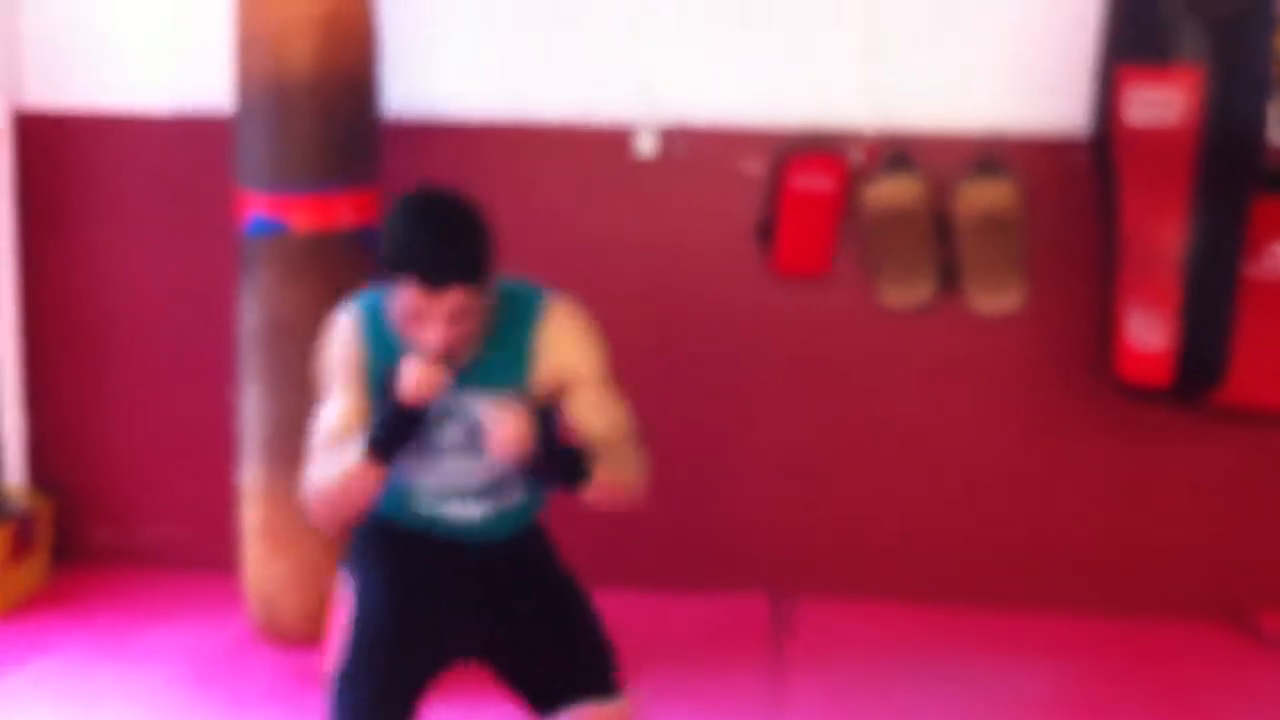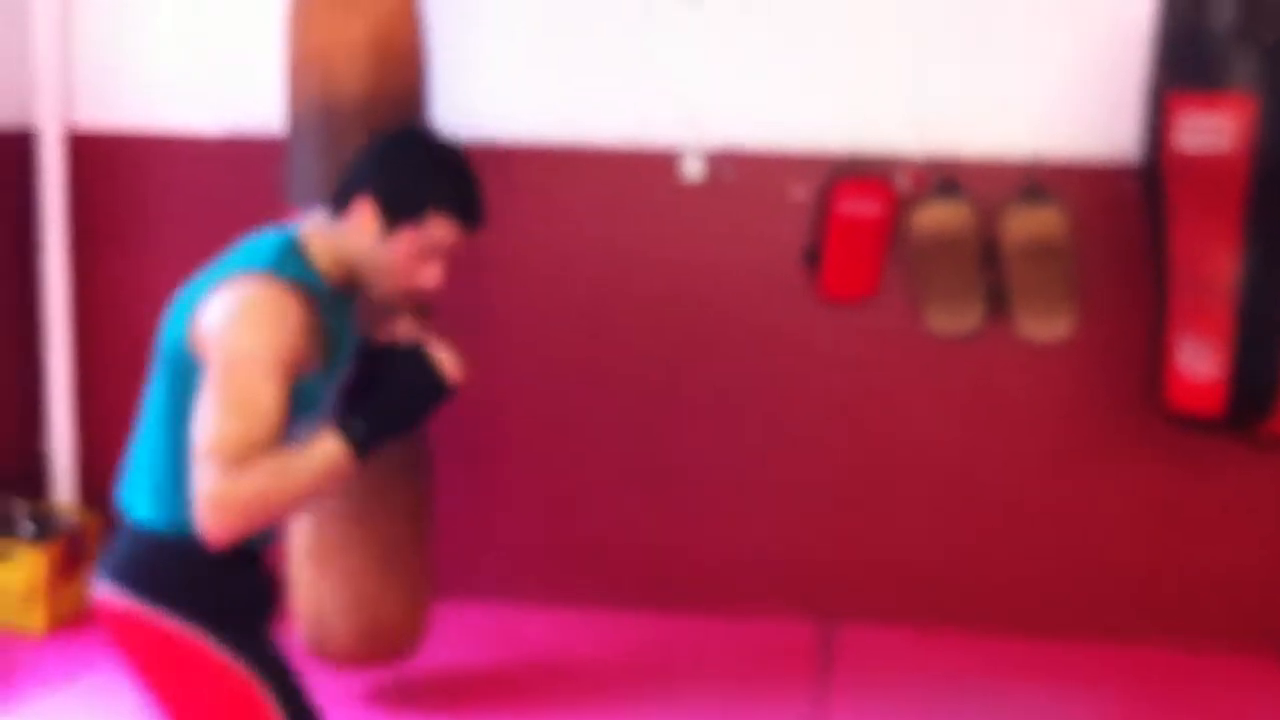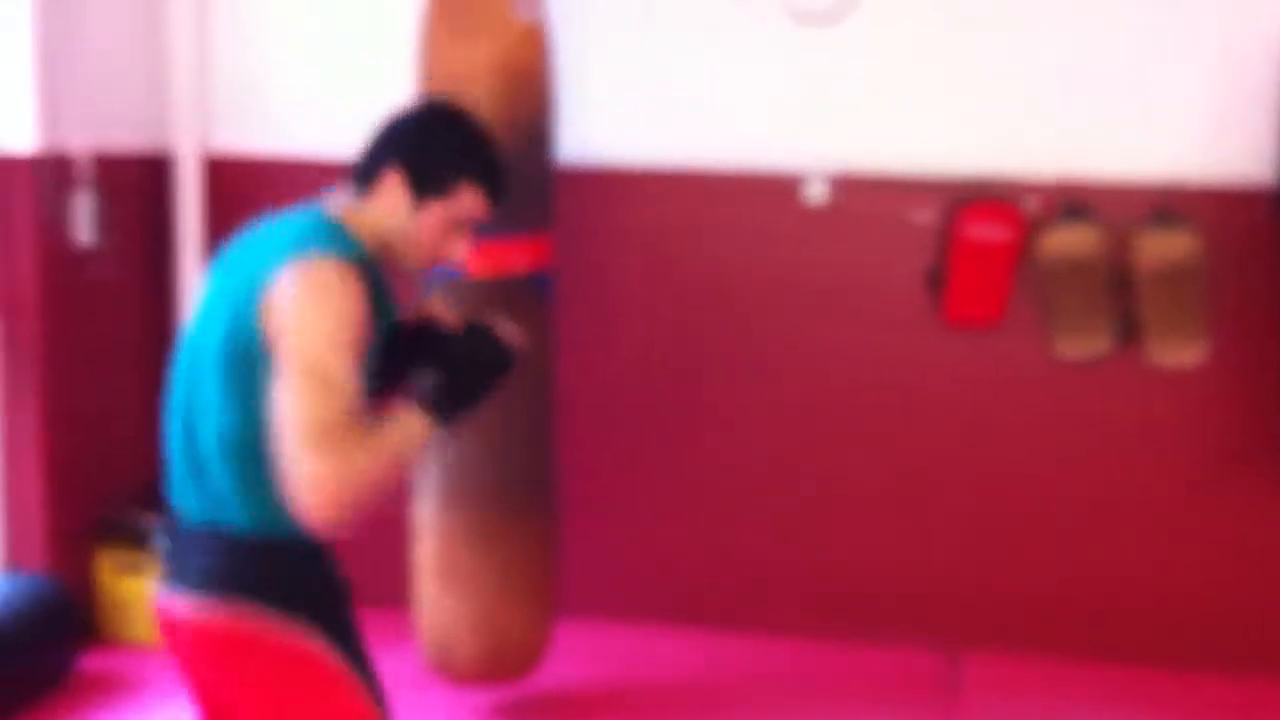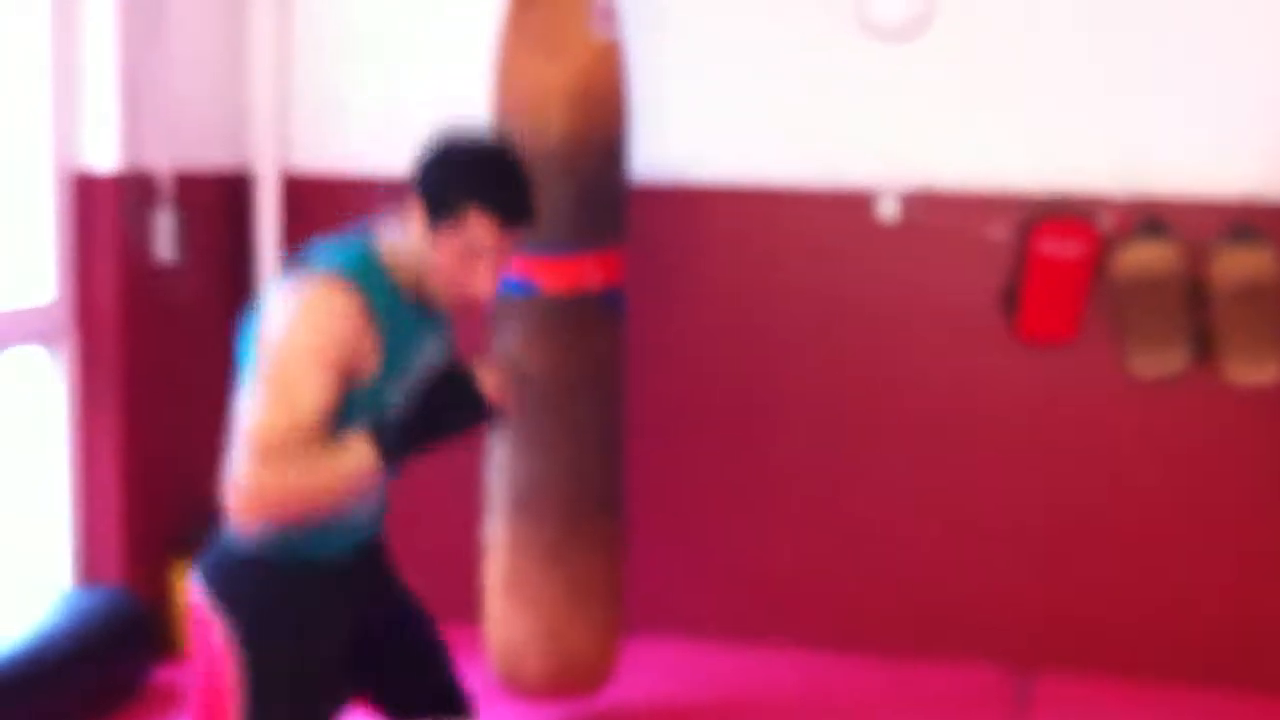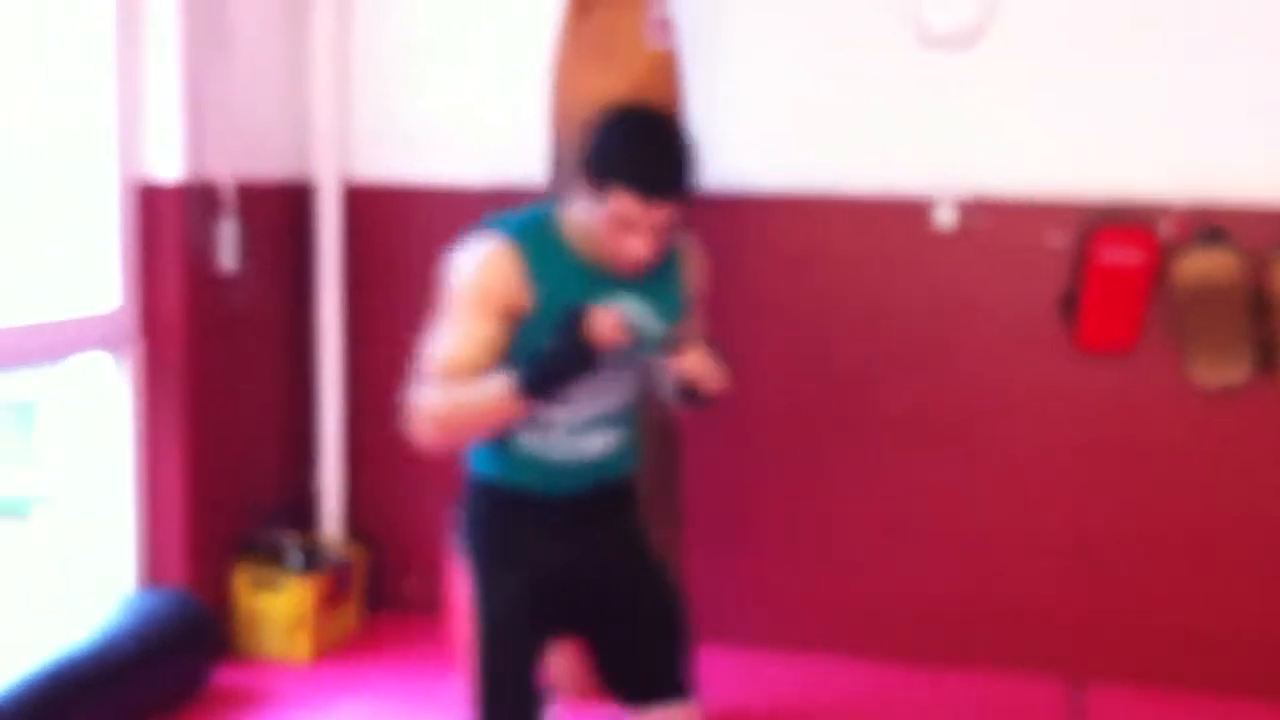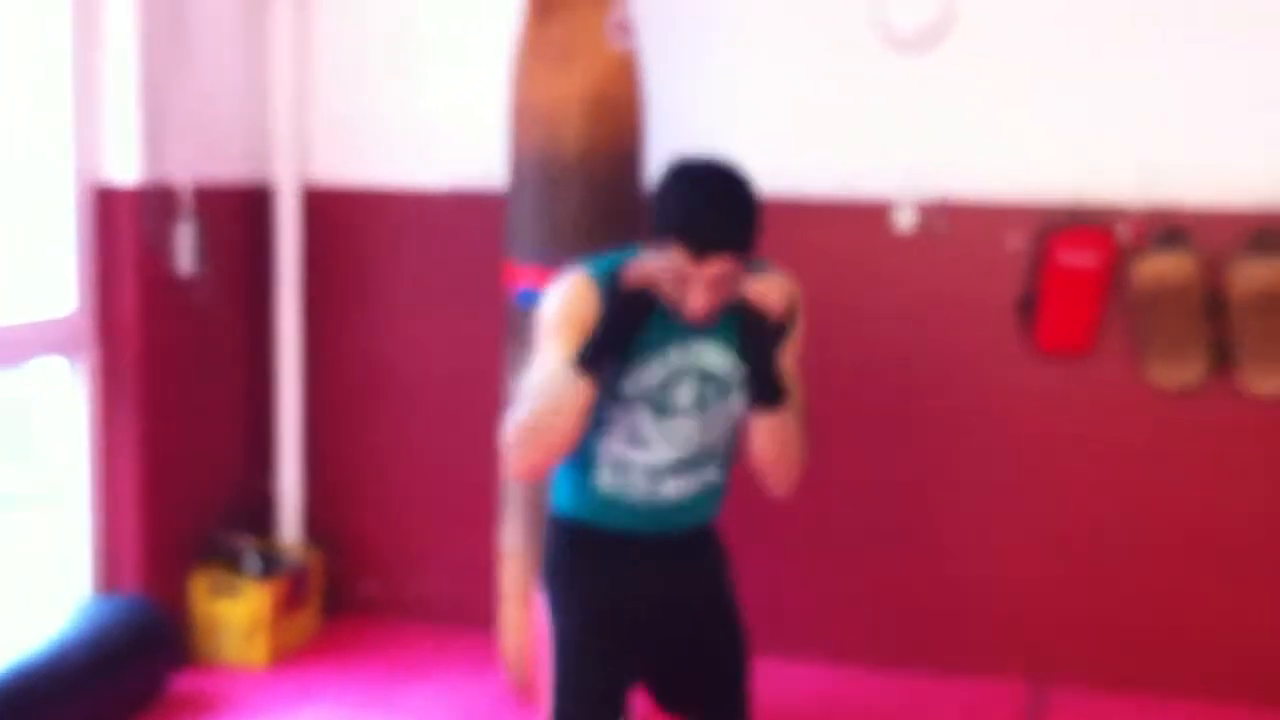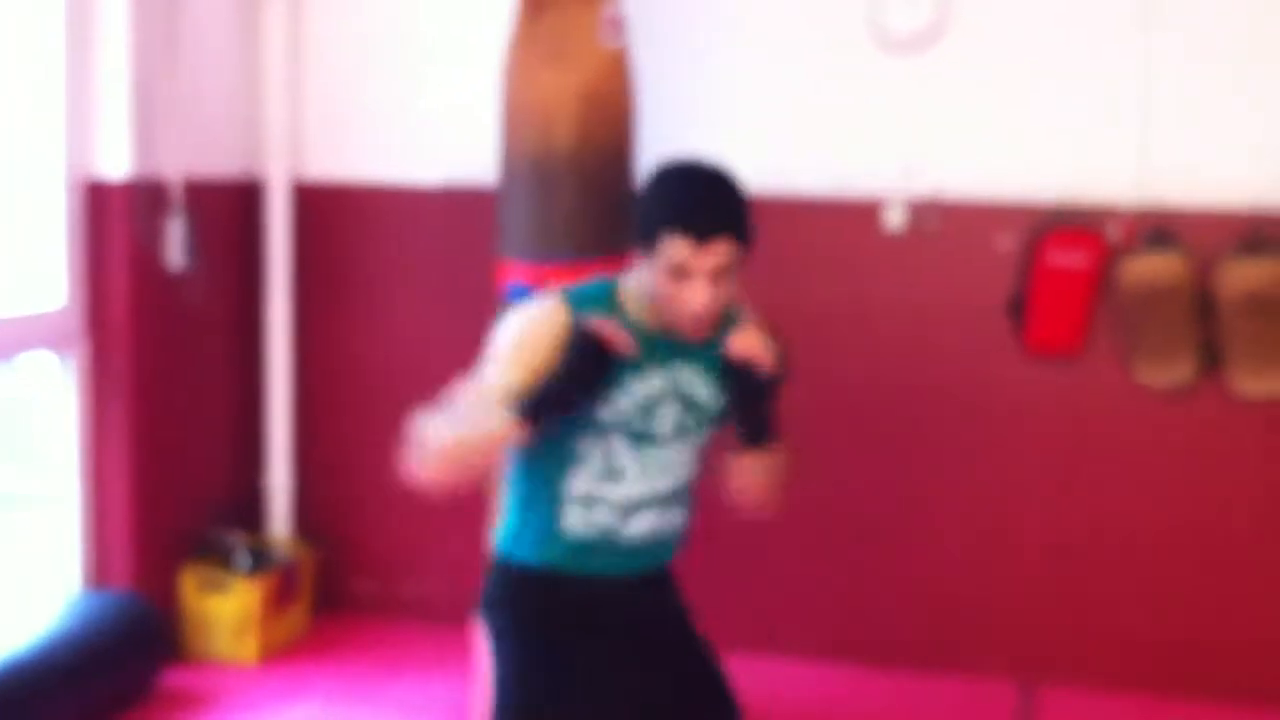
dt=0.4s
person 1, frame 1
left shoulder: (556, 329)
right shoulder: (356, 331)
left elbow: (630, 477)
right elbow: (323, 505)
left wrist: (552, 457)
right wrist: (384, 436)
left hip: (512, 557)
right hip: (403, 558)
person 1, frame 2
left shoulder: (315, 278)
right shoulder: (264, 305)
right elbow: (222, 511)
left wrist: (381, 372)
right wrist: (374, 423)
right hip: (182, 584)
person 1, frame 3
left shoulder: (276, 243)
right shoulder: (324, 283)
right elbow: (324, 494)
left wrist: (398, 354)
right wrist: (444, 396)
left hip: (213, 567)
right hip: (263, 584)
person 1, frame 4
left shoulder: (430, 290)
right shoulder: (324, 304)
right elbow: (252, 494)
left wrist: (460, 402)
right wrist: (404, 434)
left hip: (352, 566)
right hip: (269, 589)
person 1, frame 5
left shoulder: (678, 259)
right shoulder: (498, 259)
right elbow: (427, 421)
left wrist: (697, 380)
right wrist: (544, 368)
left hip: (605, 513)
right hip: (510, 521)
person 1, frame 6
left shoulder: (768, 300)
right shoulder: (584, 295)
left elbow: (782, 476)
right elbow: (523, 459)
left wrist: (765, 361)
right wrist: (602, 347)
left hip: (690, 557)
right hip: (593, 558)
person 1, frame 7
left shoulder: (731, 332)
right shoulder: (557, 324)
left elbow: (757, 499)
right elbow: (429, 461)
left wrist: (757, 409)
right wrist: (548, 395)
left hip: (643, 602)
right hip: (542, 602)
